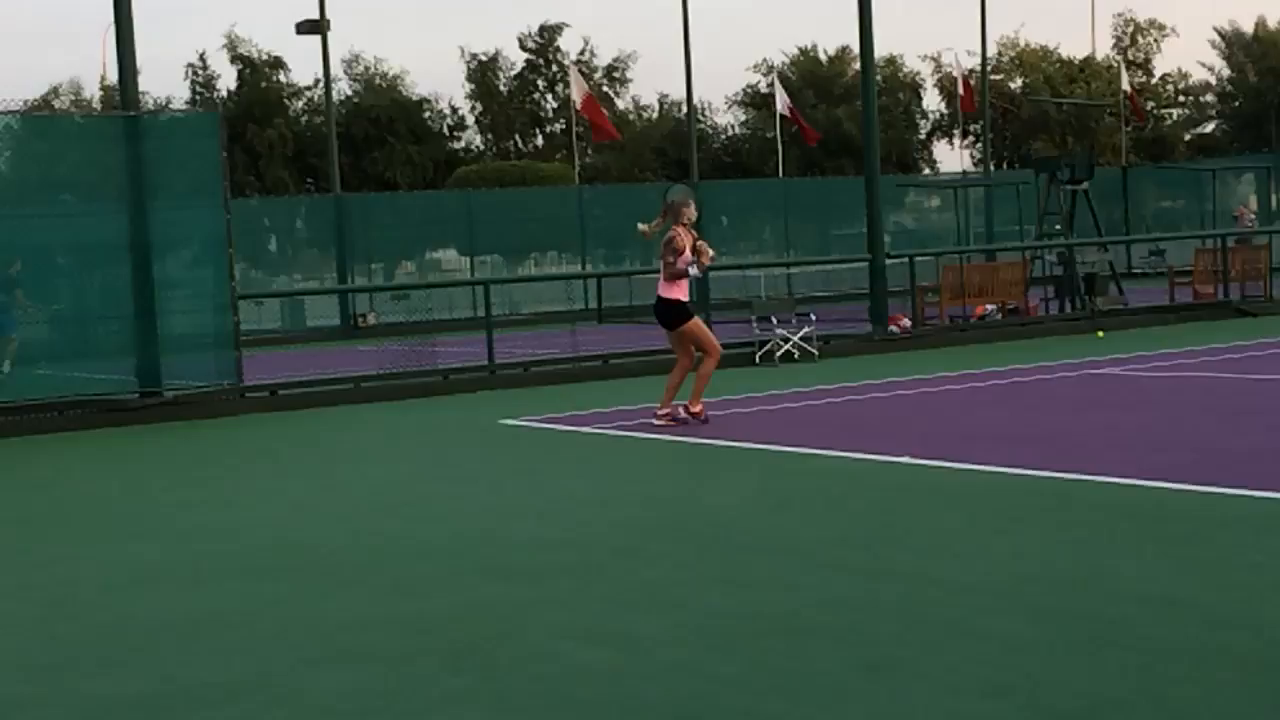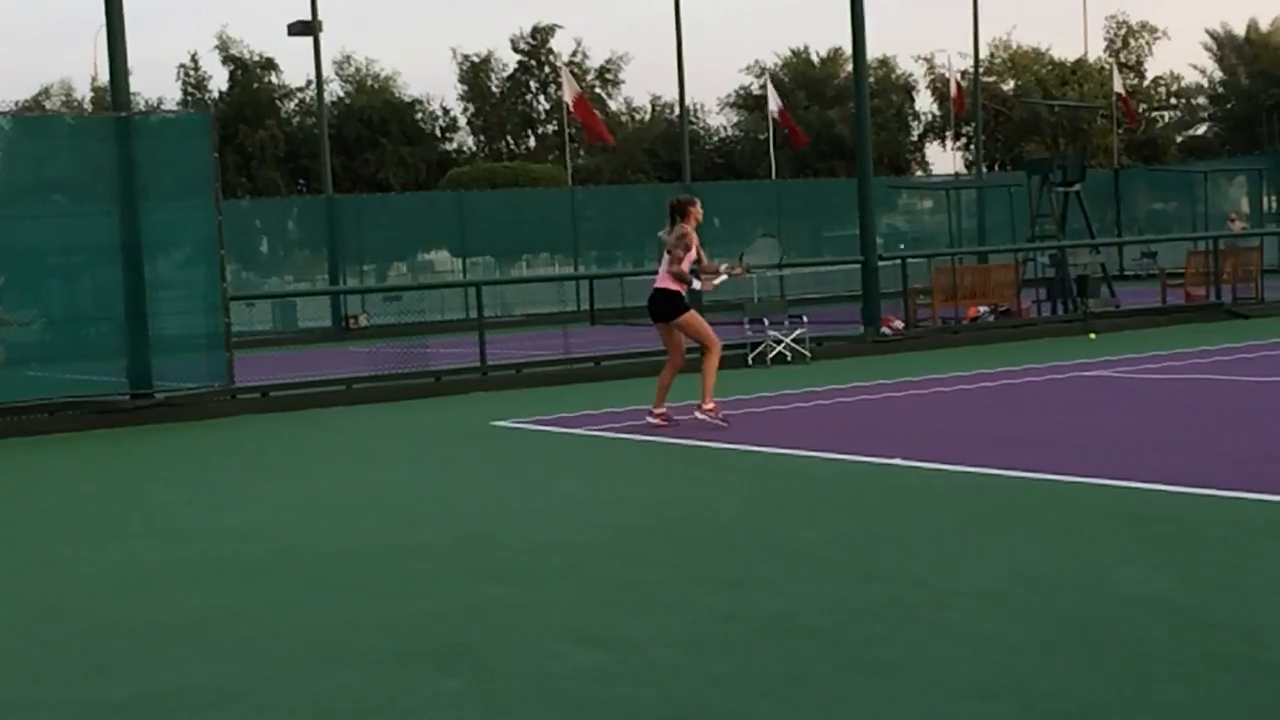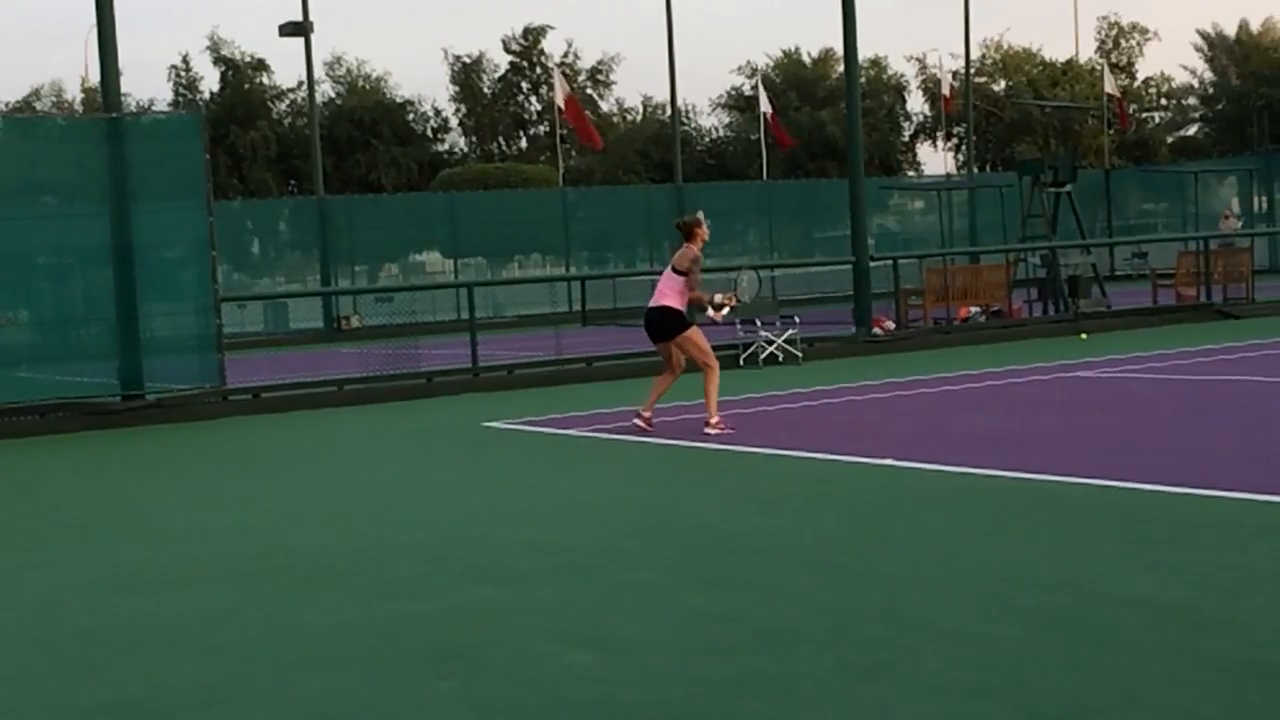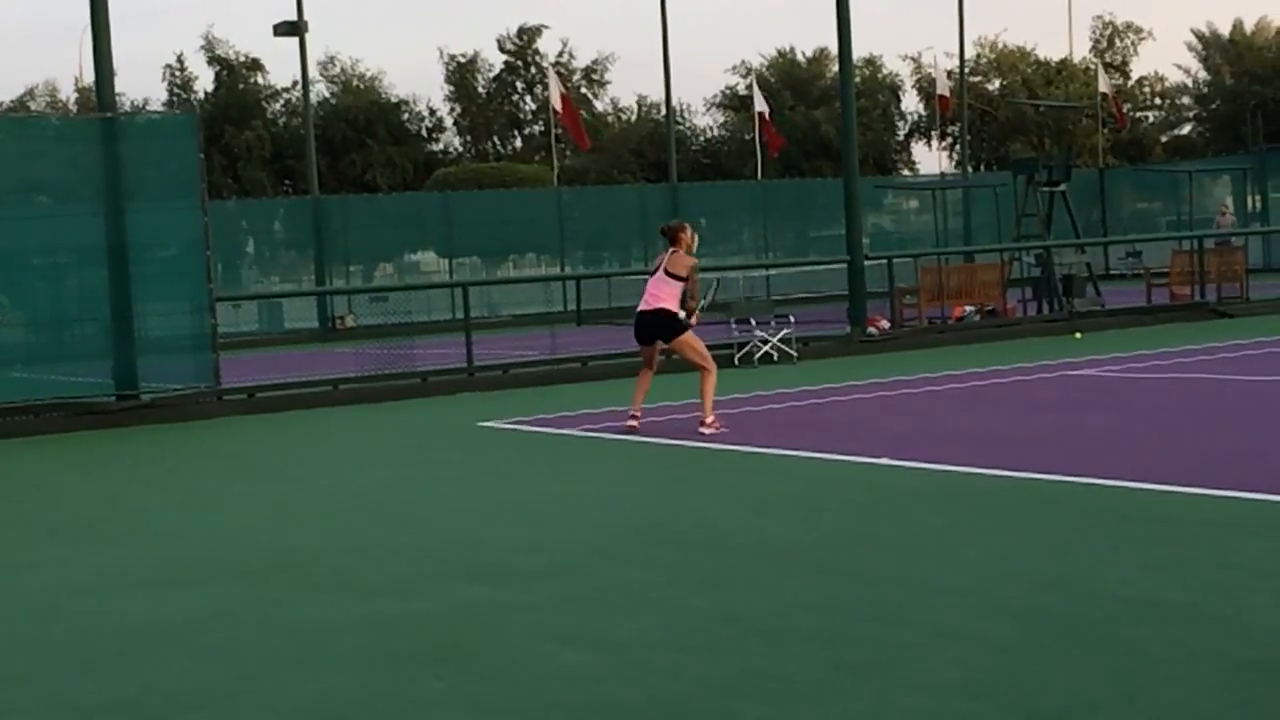
dt=0.7s
person 1, frame 1
left shoulder: (689, 234)
right shoulder: (674, 238)
left elbow: (707, 255)
right elbow: (668, 273)
left wrist: (703, 249)
right wrist: (695, 268)
left hip: (670, 305)
right hip: (672, 305)
left knee: (686, 359)
right knee: (714, 351)
left ankle: (663, 412)
right ankle: (693, 406)
person 1, frame 2
left shoulder: (691, 236)
right shoulder: (684, 234)
left elbow: (703, 266)
right elbow: (674, 269)
left wrist: (726, 268)
right wrist: (697, 285)
left hip: (659, 300)
right hip: (669, 299)
left knee: (676, 358)
right knee: (713, 345)
left ankle: (657, 411)
right ankle: (707, 405)
person 1, frame 3
left shoulder: (683, 253)
right shoulder: (694, 256)
right elbow: (694, 294)
left wrist: (718, 299)
right wrist: (710, 311)
left hip: (653, 317)
right hip: (670, 316)
left knee: (675, 368)
right knee: (711, 365)
left ankle: (644, 413)
right ankle: (713, 421)
person 1, frame 4
left shoulder: (661, 259)
right shoulder: (689, 262)
right elbow: (691, 302)
left wrist: (680, 313)
right wrist: (690, 316)
left hip: (642, 319)
right hip: (665, 319)
left knee: (649, 366)
right knee: (708, 367)
left ankle: (634, 413)
right ankle: (708, 420)
